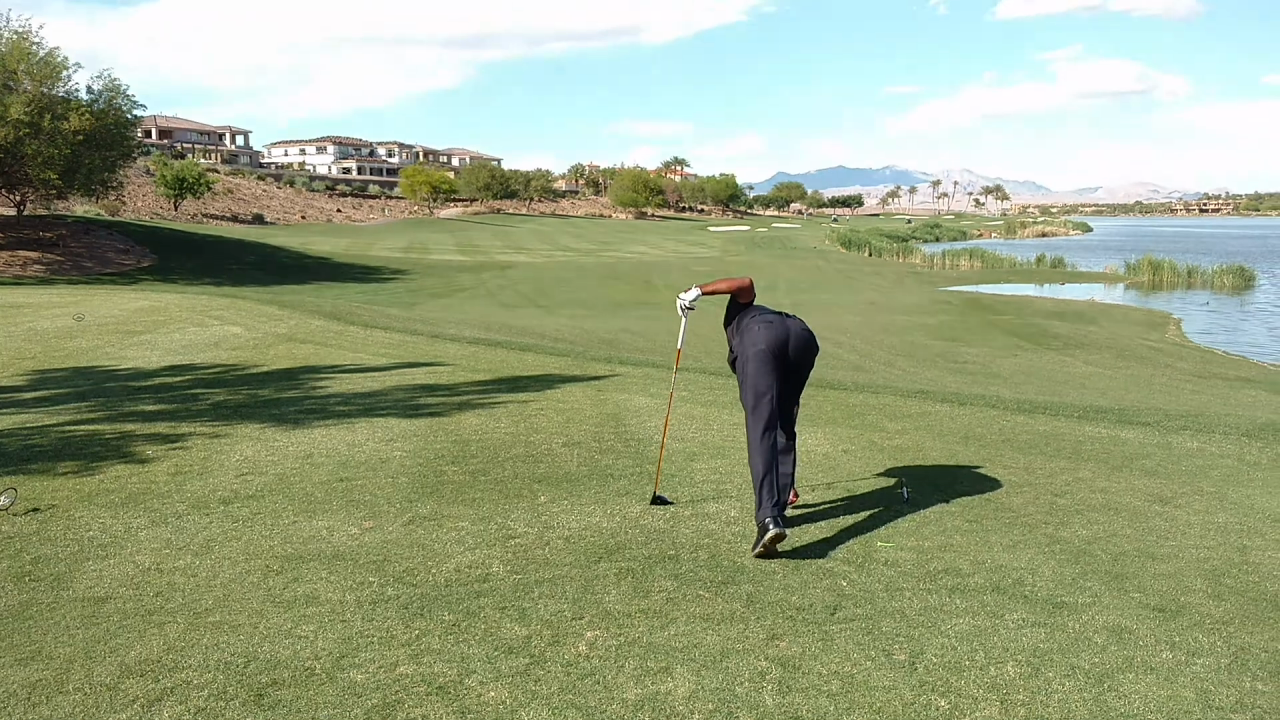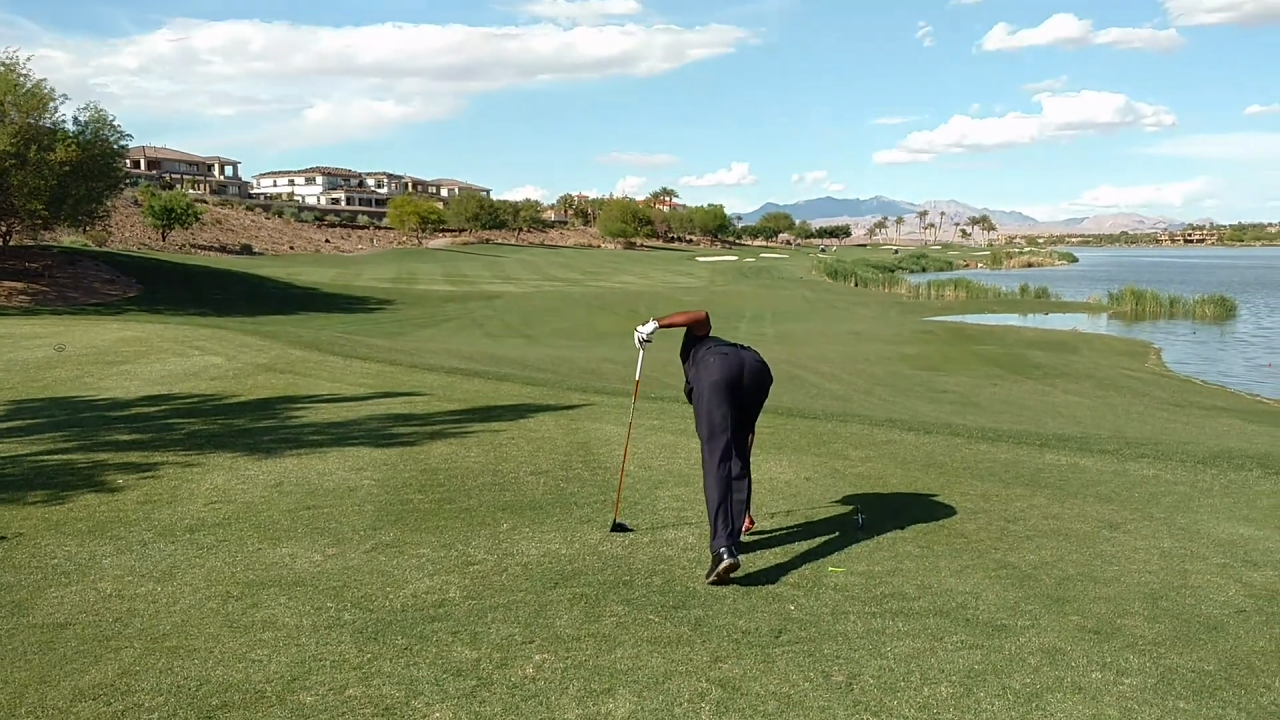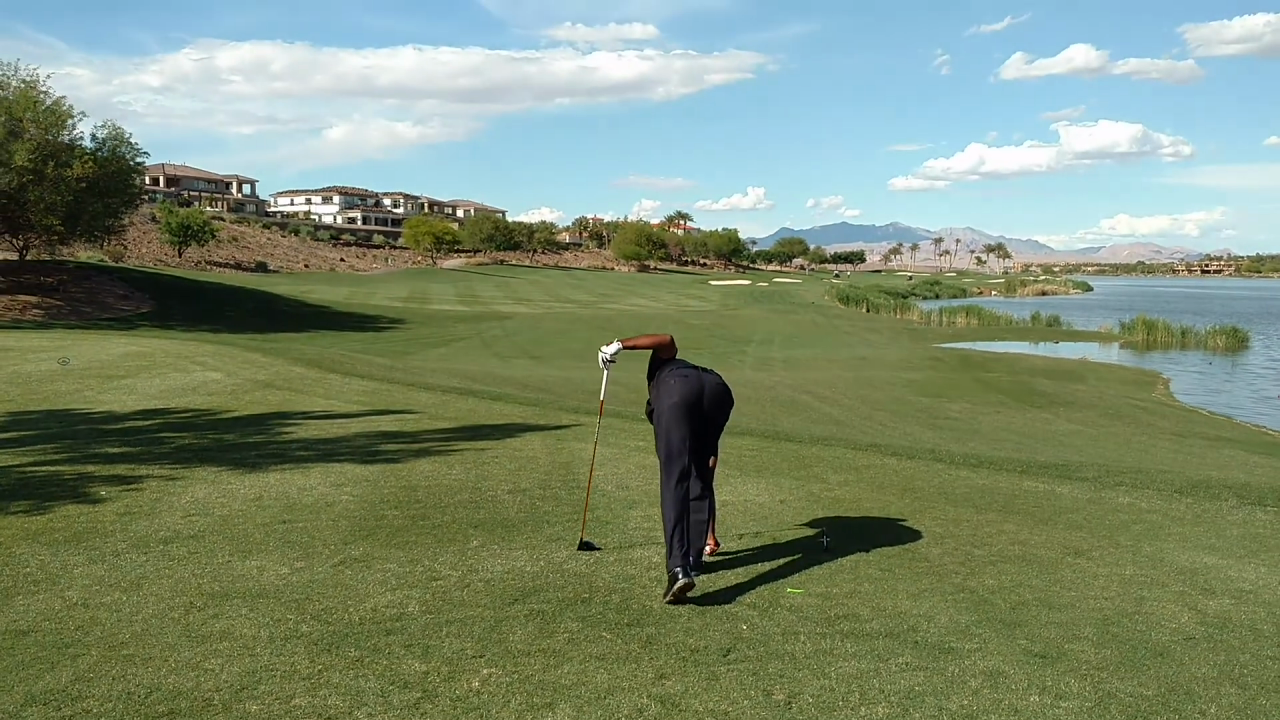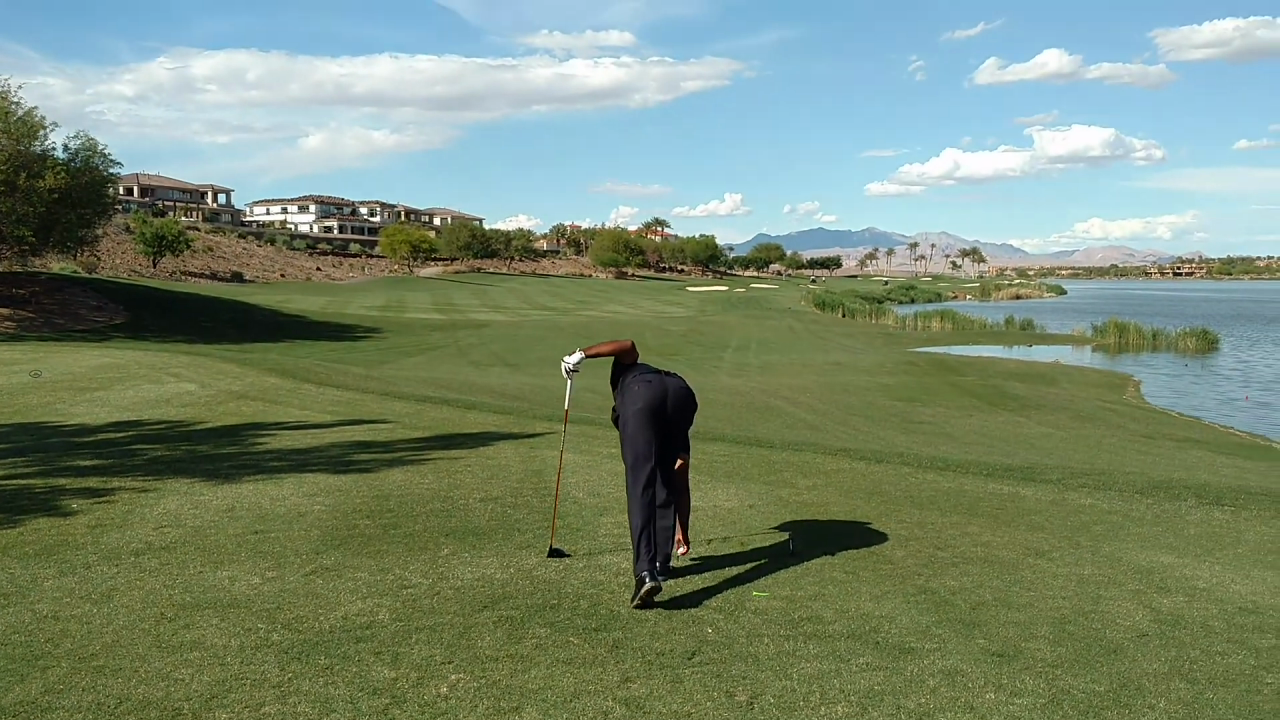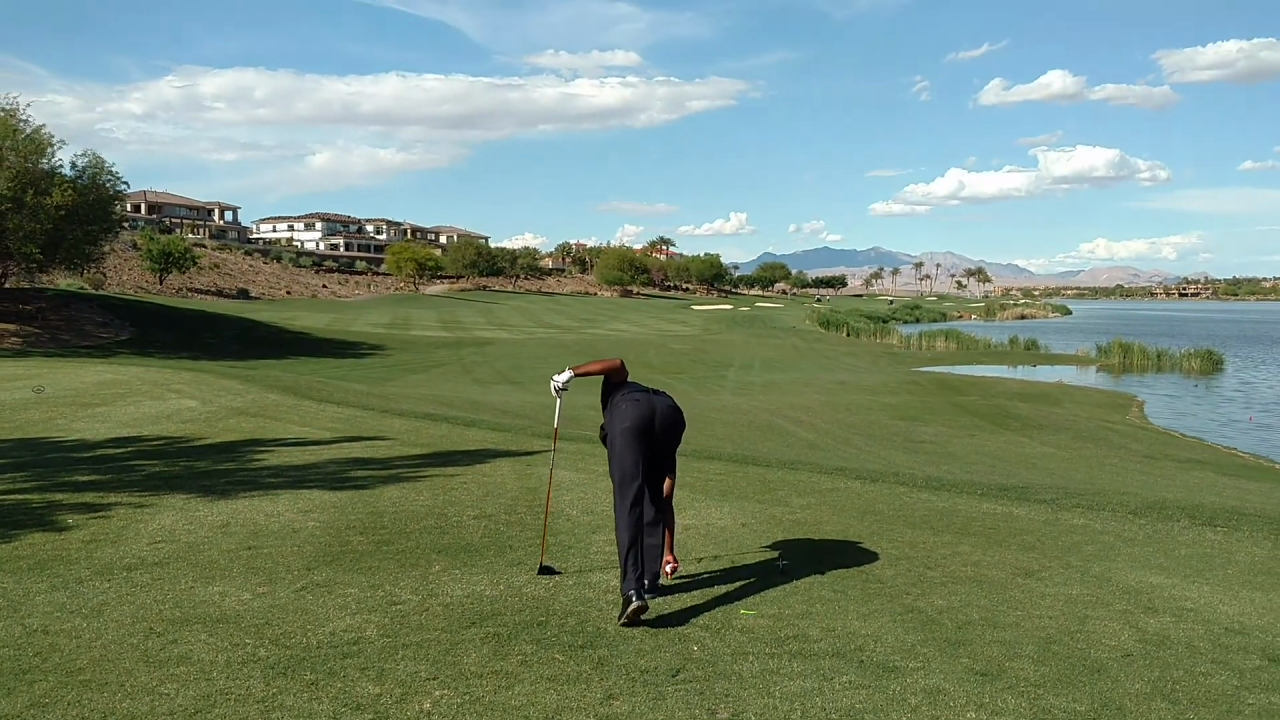
dt=0.5s
person 1, frame 1
left shoulder: (740, 314)
left elbow: (746, 284)
right elbow: (792, 417)
left wrist: (698, 291)
right wrist: (789, 486)
left hip: (759, 336)
right hip: (803, 337)
left knee: (760, 430)
right knee: (784, 428)
left ankle: (769, 519)
right ankle: (777, 509)
person 1, frame 2
left shoulder: (697, 346)
left elbow: (702, 317)
right elbow: (747, 445)
left wrist: (655, 324)
right wrist: (745, 512)
left hip: (715, 368)
right hip: (757, 368)
left knee: (717, 459)
right knee: (738, 455)
left ankle: (723, 548)
right ankle: (731, 536)
person 1, frame 3
left shoulder: (664, 370)
left elbow: (667, 341)
right elbow: (709, 478)
left wrist: (620, 345)
right wrist: (709, 535)
left hip: (676, 388)
right hip: (719, 392)
left knee: (674, 481)
right knee: (699, 477)
left ankle: (679, 568)
right ankle: (693, 556)
person 1, frame 4
left shoulder: (627, 375)
right shoulder: (677, 436)
left elbow: (628, 347)
right elbow: (681, 482)
left wrist: (582, 354)
right wrist: (682, 534)
left hip: (641, 394)
right hip: (683, 396)
left knee: (641, 485)
right knee: (667, 481)
left ankle: (646, 572)
right ankle: (661, 562)
person 1, frame 5
left shoulder: (618, 395)
left elbow: (618, 365)
right elbow: (666, 501)
left wrist: (571, 373)
right wrist: (668, 552)
left hip: (629, 413)
right hip: (671, 416)
left knee: (628, 504)
right knee: (654, 499)
left ankle: (633, 591)
right ankle: (649, 578)
